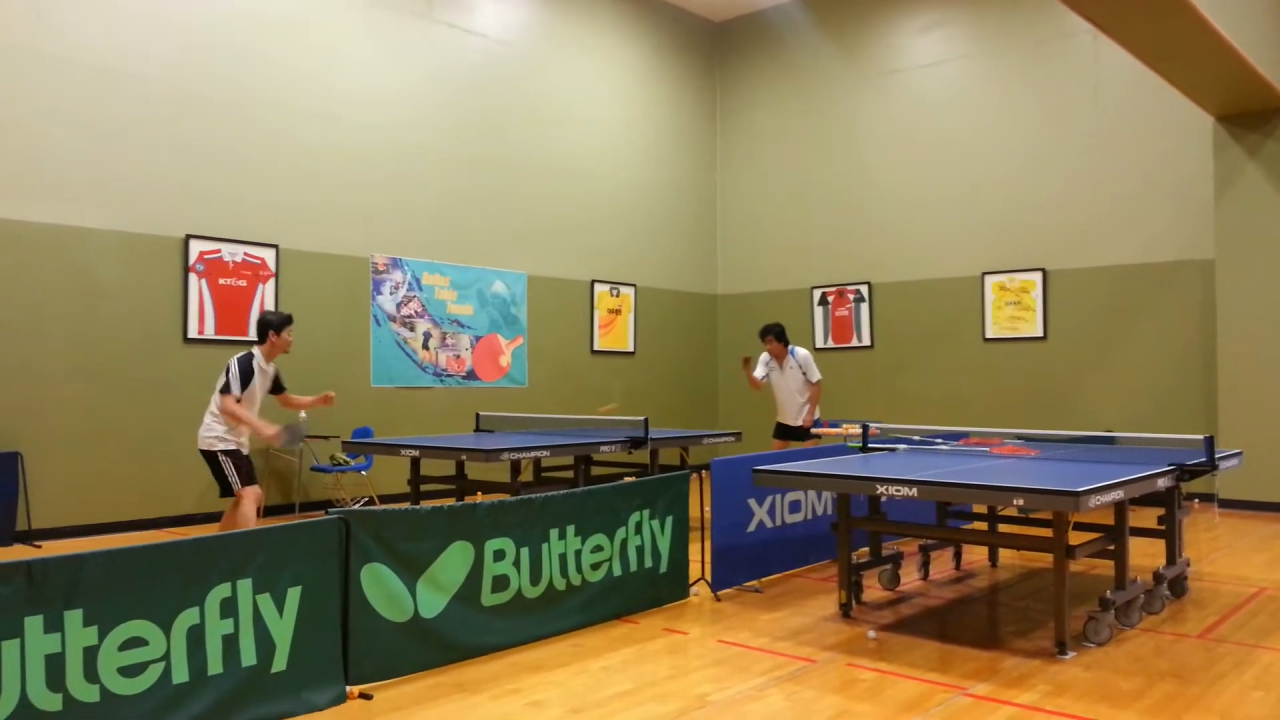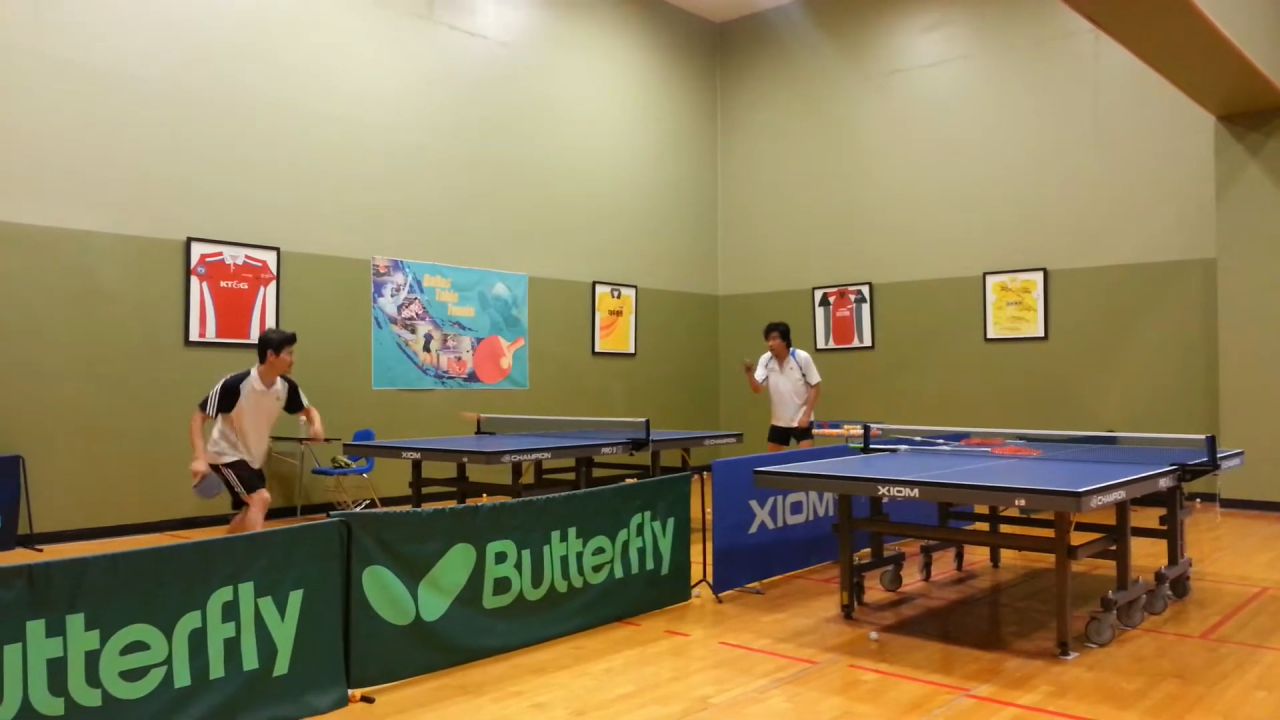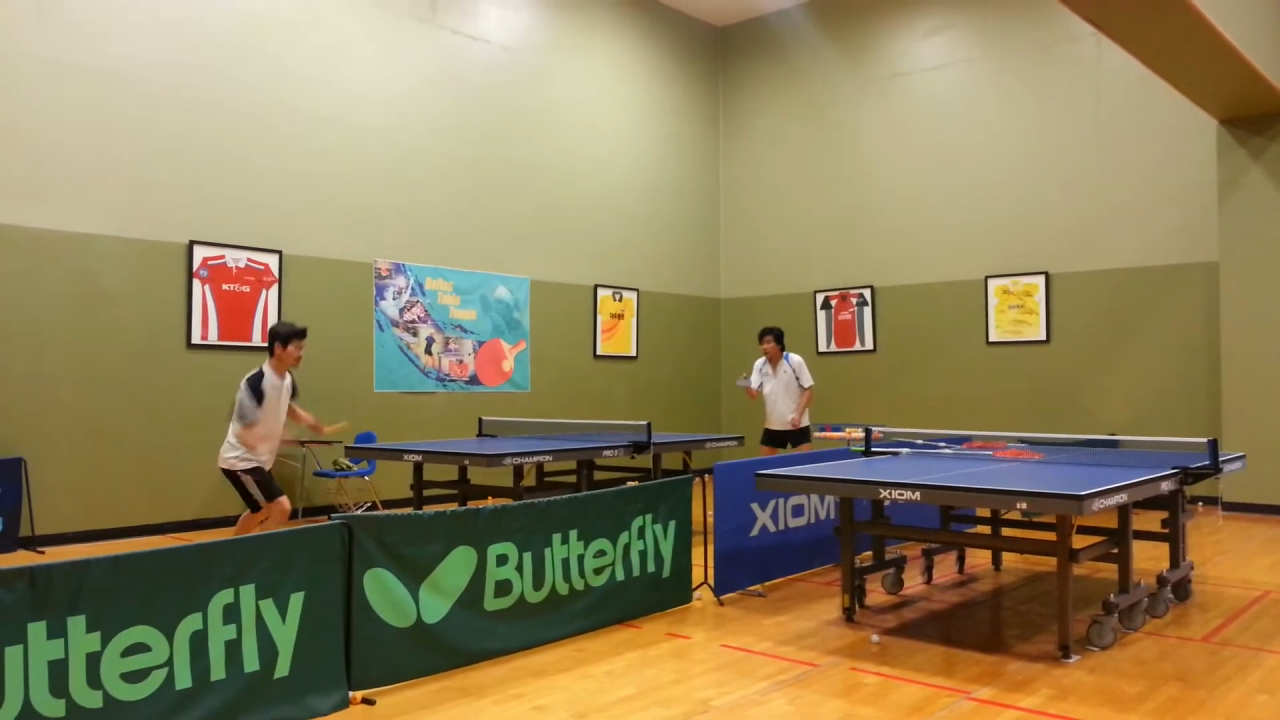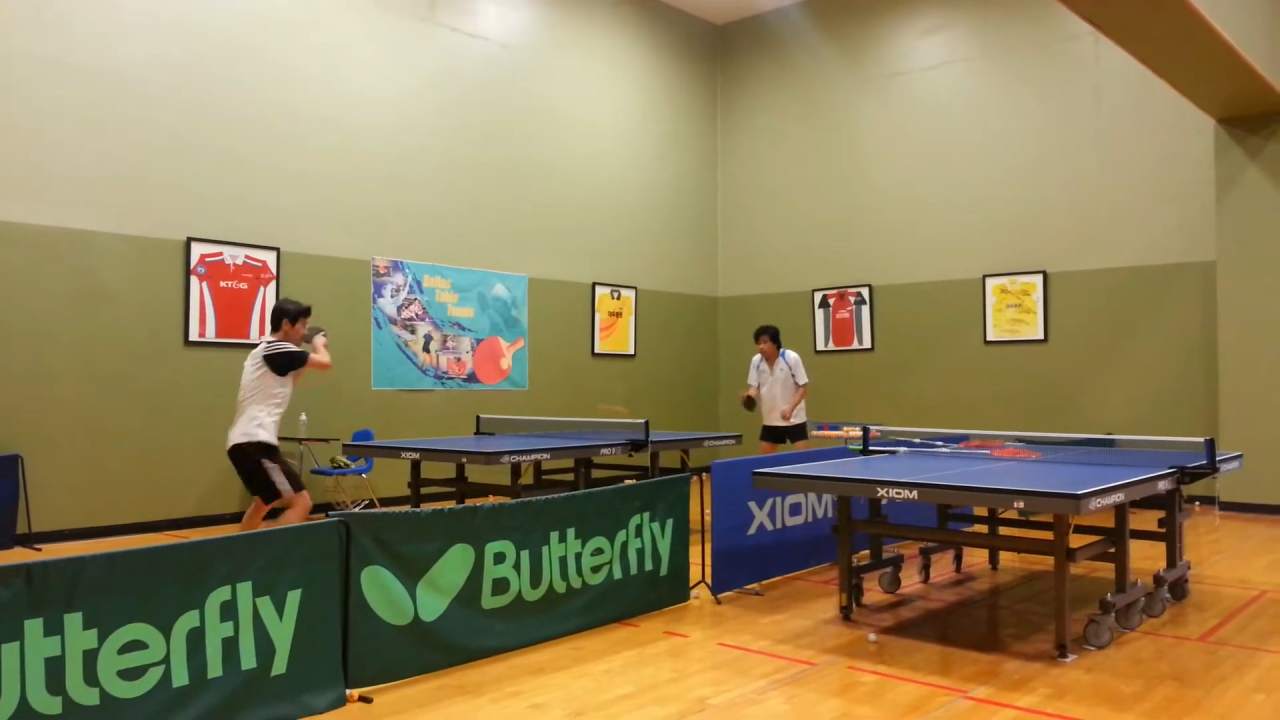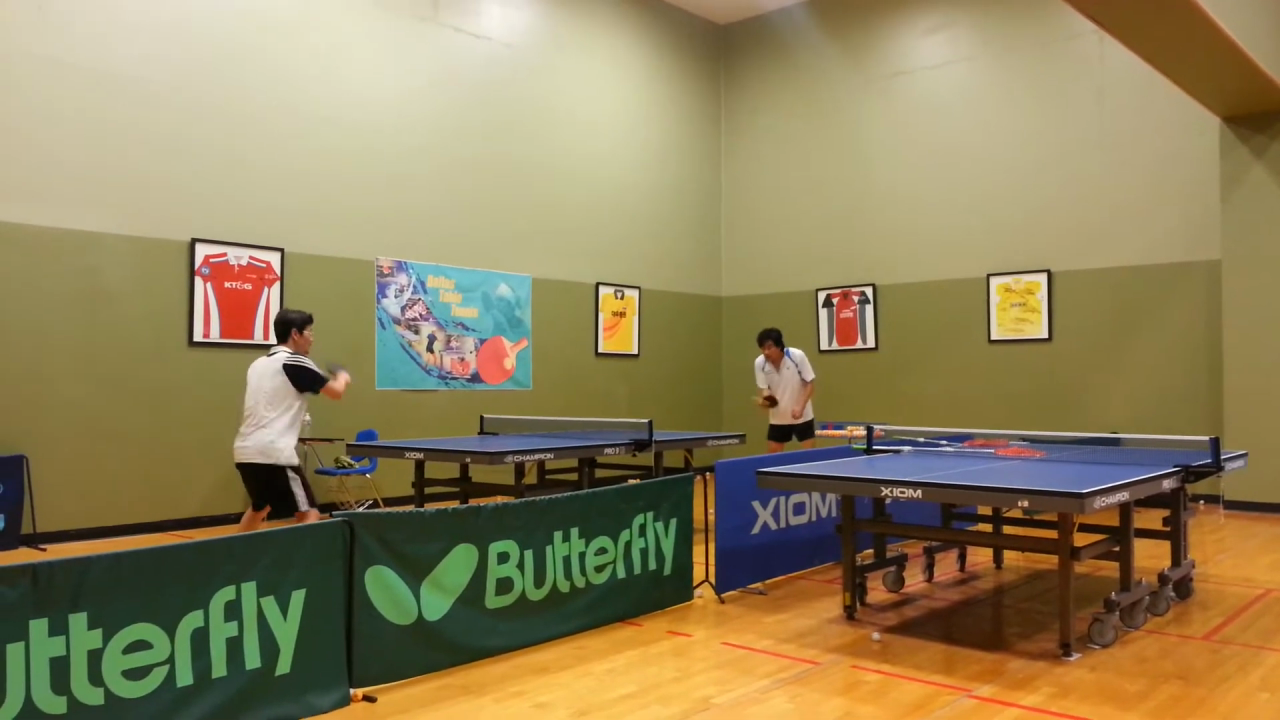
dt=0.2s
person 1, frame 1
left shoulder: (270, 369)
right shoulder: (242, 364)
left elbow: (286, 401)
right elbow: (226, 405)
left wrist: (319, 399)
right wrist: (261, 427)
left hip: (237, 444)
right hip: (219, 441)
left knee: (246, 499)
right knee: (250, 495)
person 1, frame 2
left shoulder: (287, 386)
right shoulder: (235, 384)
left elbow: (309, 411)
right elbow: (198, 418)
left wrist: (316, 426)
right wrist: (200, 458)
left hip: (253, 459)
right hip: (226, 455)
left knee: (250, 512)
right knee: (260, 500)
person 1, frame 3
left shoulder: (287, 379)
right shoulder: (254, 384)
left elbow: (288, 406)
right elbow: (247, 435)
left wrist: (306, 420)
left hip: (259, 460)
right hip: (240, 460)
left knee: (260, 511)
right knee: (281, 507)
person 1, frame 4
left shoulder: (265, 352)
right shoulder: (275, 349)
right elbow: (323, 362)
right wrist: (319, 344)
left hip: (241, 442)
right hip: (254, 441)
left knee: (264, 501)
right knee: (300, 503)
person 1, frame 5
left shoulder: (260, 364)
right shoulder: (295, 363)
right elbow: (336, 392)
left wrist: (306, 389)
right wrist: (343, 378)
left hip: (246, 452)
right hip: (273, 454)
left knee: (260, 508)
right knee: (308, 516)
